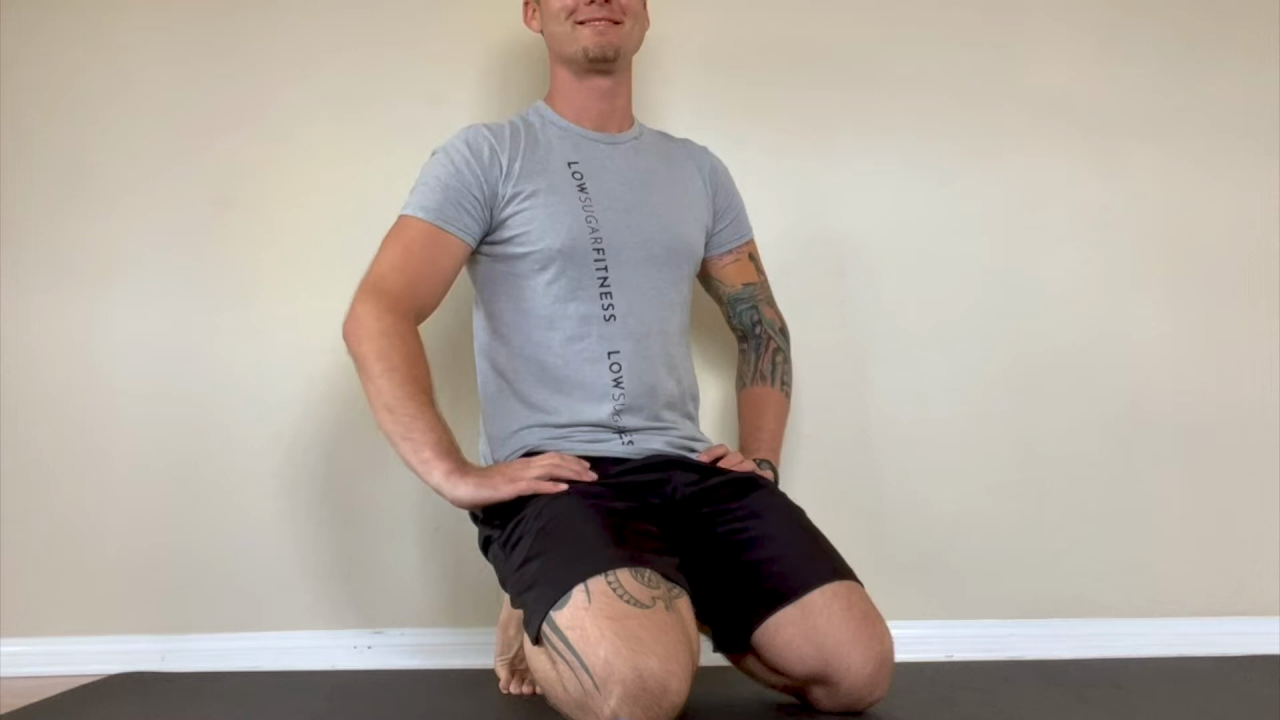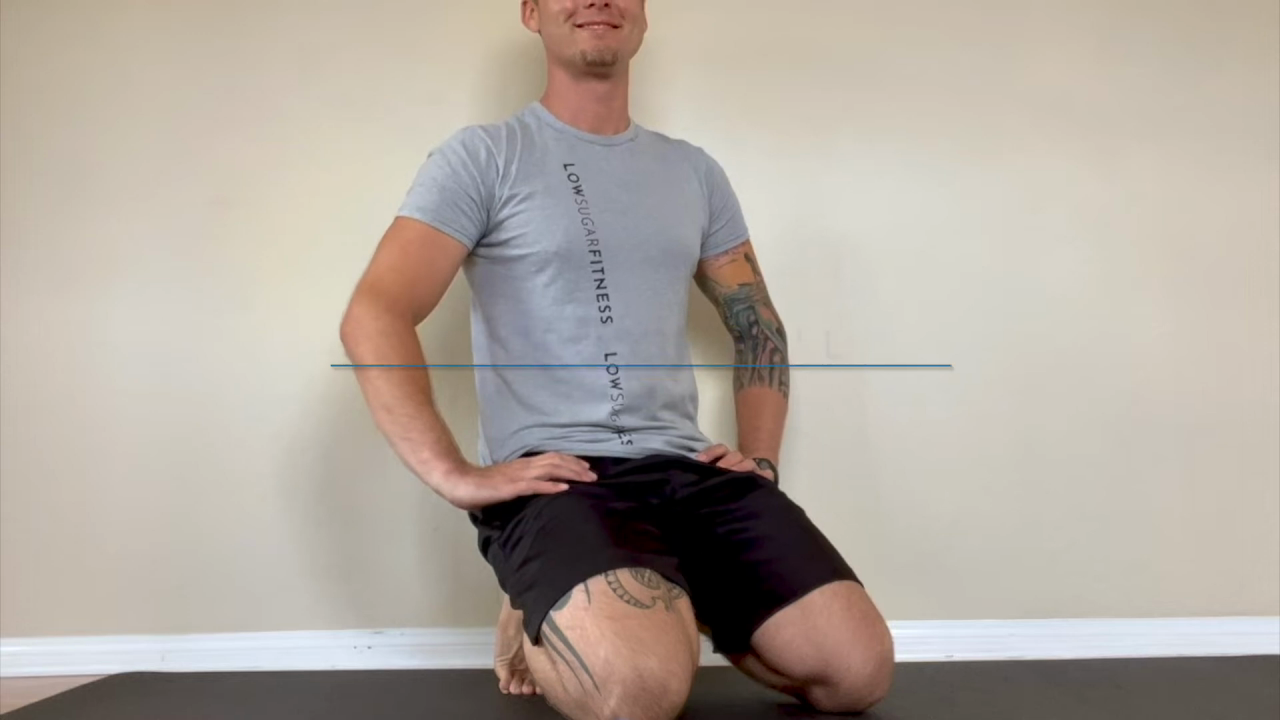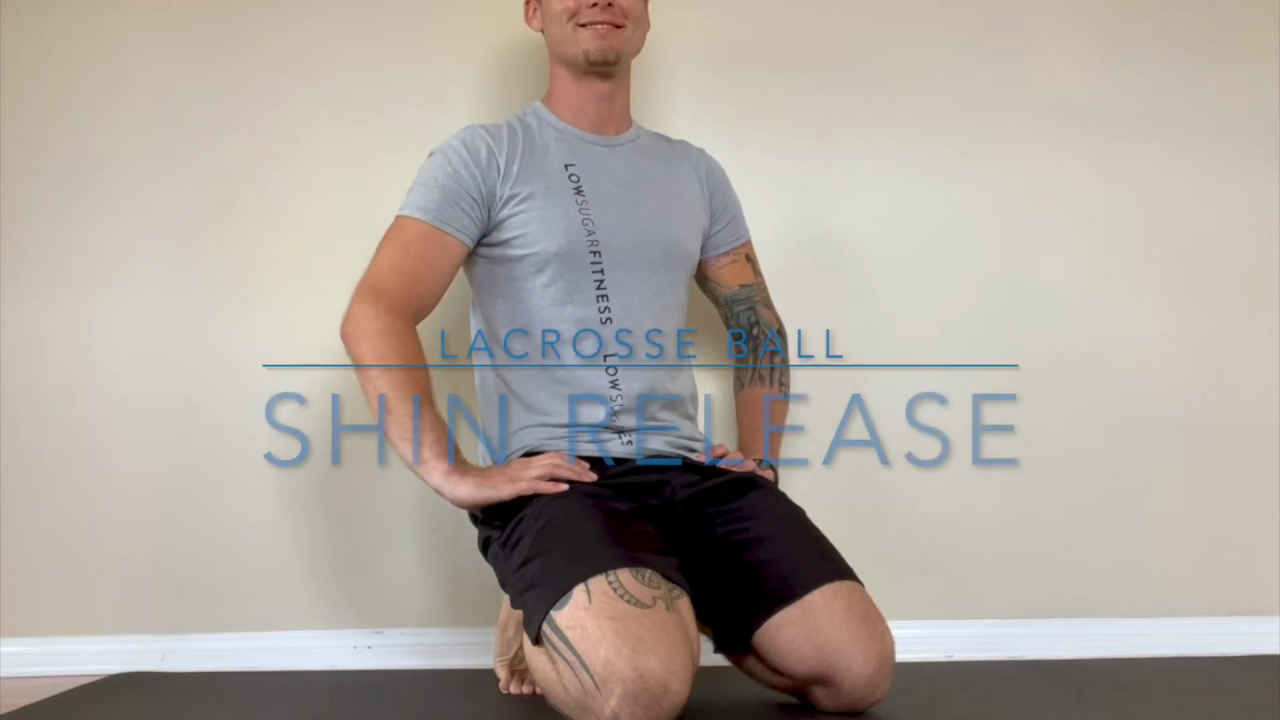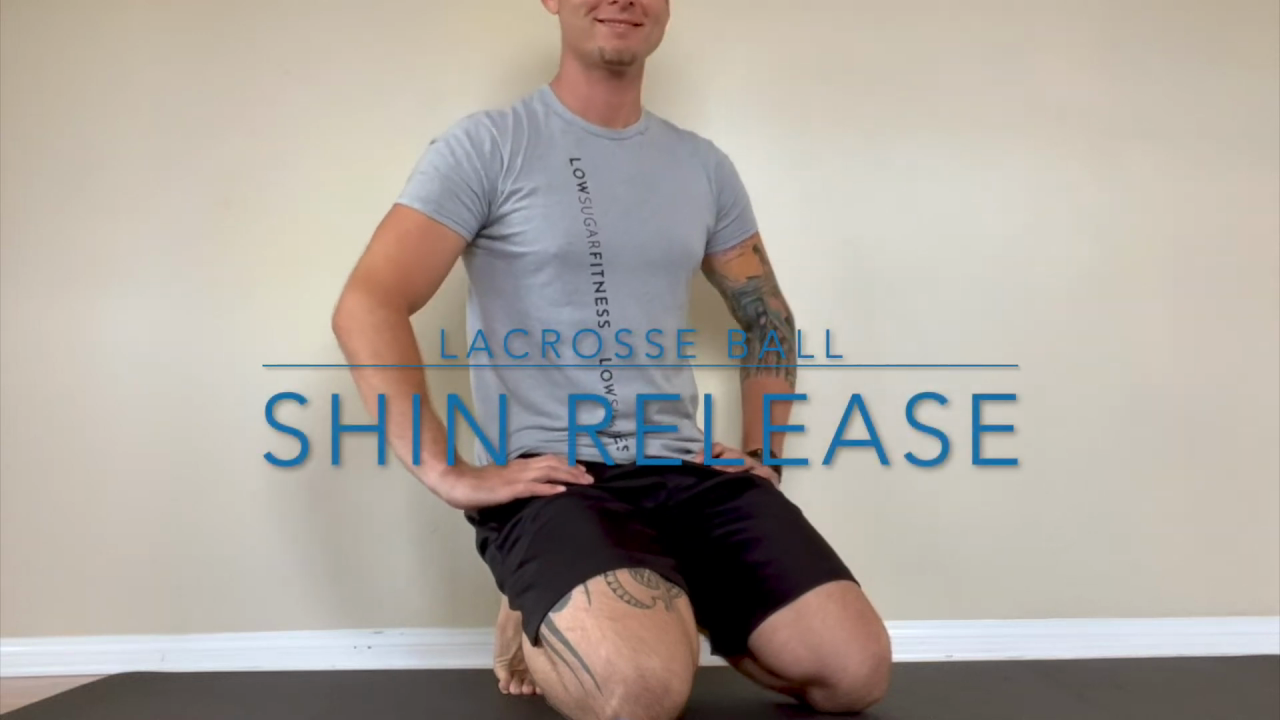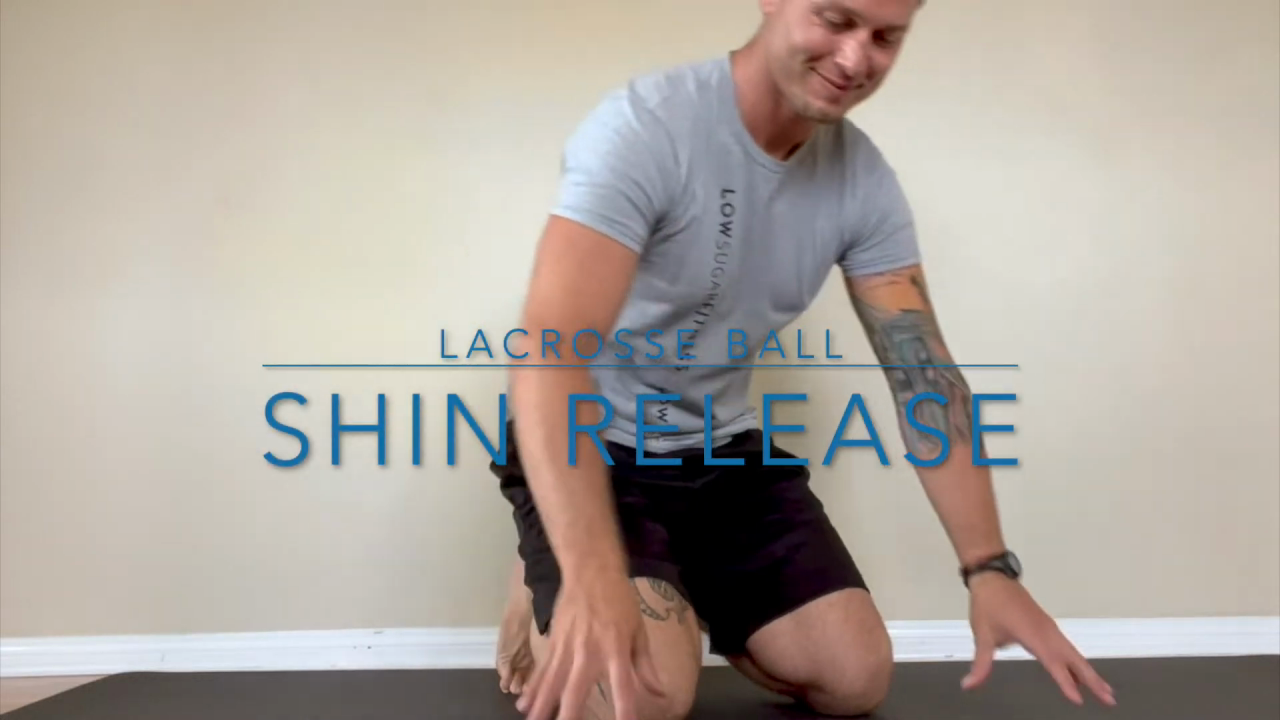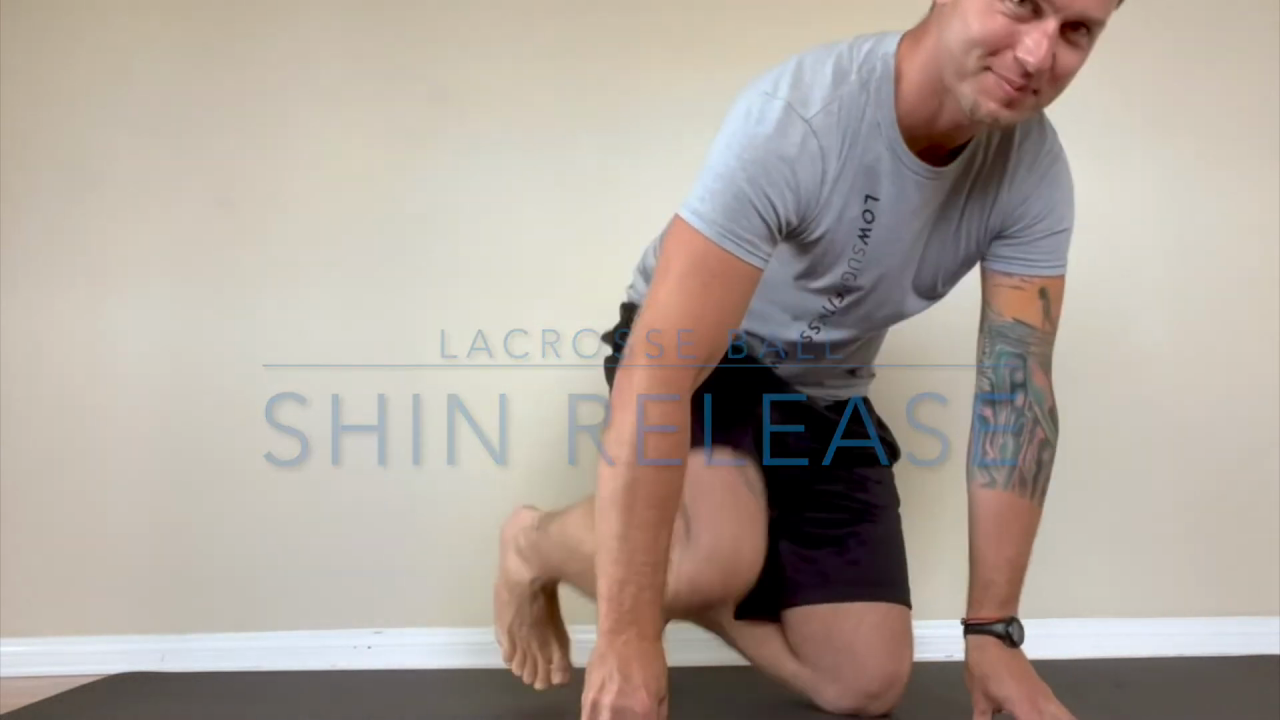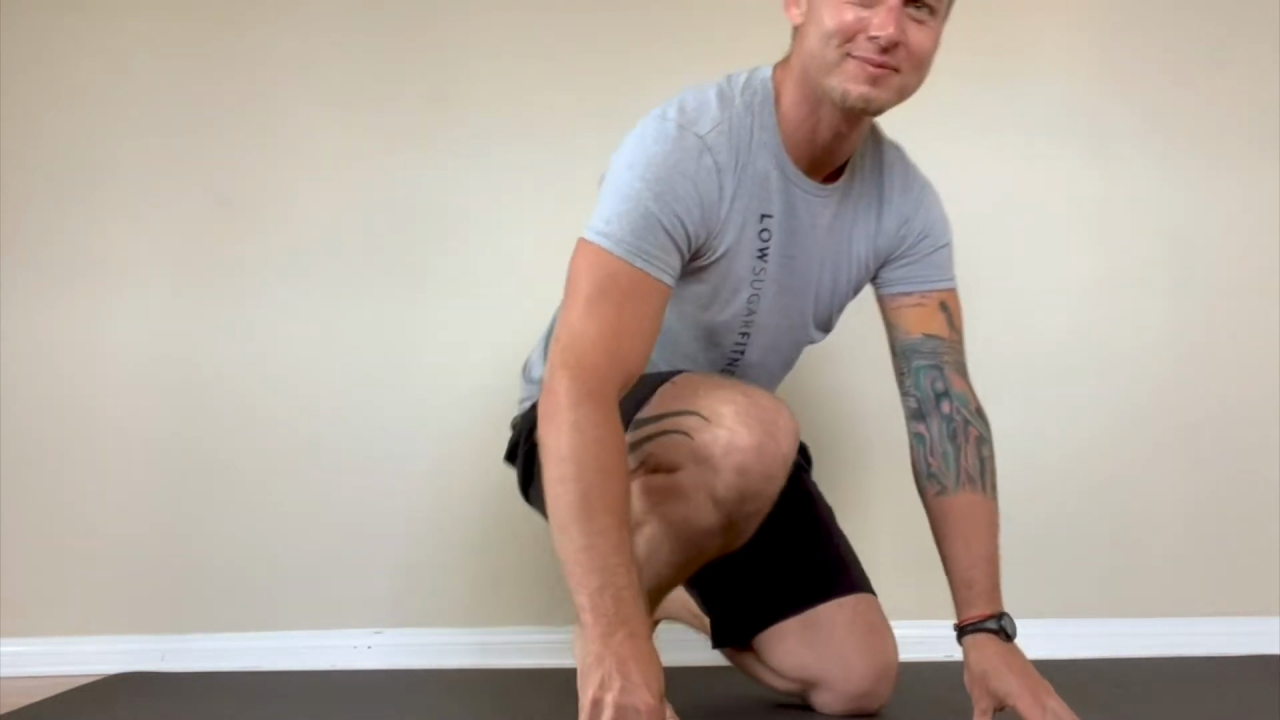
dt=0.7s
person 1, frame 1
left shoulder: (698, 170)
right shoulder: (486, 155)
left elbow: (761, 326)
right elbow: (377, 317)
left wrist: (761, 459)
right wrist: (456, 475)
left hip: (689, 468)
right hip: (555, 475)
left ankle: (669, 603)
right ankle: (545, 620)
person 1, frame 2
left shoulder: (694, 171)
right shoulder: (483, 156)
left elbow: (759, 327)
right elbow: (373, 319)
left wrist: (760, 460)
right wrist: (456, 475)
left hip: (689, 469)
right hip: (553, 475)
left ankle: (669, 602)
right ankle: (543, 619)
person 1, frame 3
left shoulder: (695, 171)
right shoulder: (484, 155)
left elbow: (758, 327)
right elbow: (375, 317)
left wrist: (760, 459)
right wrist: (454, 474)
left hip: (690, 469)
right hip: (553, 475)
left ankle: (665, 602)
right ankle: (545, 619)
person 1, frame 4
left shoulder: (703, 165)
right shoulder: (487, 146)
left elbow: (766, 317)
right elbow: (367, 307)
left wrist: (763, 447)
right wrist: (449, 470)
left hip: (691, 469)
right hip: (548, 477)
left ankle: (667, 605)
right ankle: (545, 617)
person 1, frame 5
left shoulder: (863, 180)
right shoulder: (644, 128)
left elbow: (921, 370)
right elbow: (544, 346)
left wrist: (992, 572)
right wrist: (593, 568)
left hip: (723, 453)
right hip: (591, 449)
left ankle: (685, 600)
right ankle: (549, 600)
person 1, frame 6
left shoulder: (1035, 171)
right shoulder: (794, 118)
left elbow: (1018, 391)
right elbow: (659, 369)
left wrist: (992, 629)
right wrist: (625, 630)
left hip: (827, 392)
right hip: (699, 352)
right knee: (717, 550)
left ankle: (669, 582)
right ankle: (536, 551)
person 1, frame 7
left shoulder: (903, 200)
right shoulder: (684, 146)
left elbow: (941, 403)
right elbow: (577, 389)
left wrist: (985, 628)
right wrist: (613, 636)
left hip: (735, 454)
right hip: (604, 429)
right knee: (749, 431)
left ankle: (673, 591)
right ankle: (624, 612)
